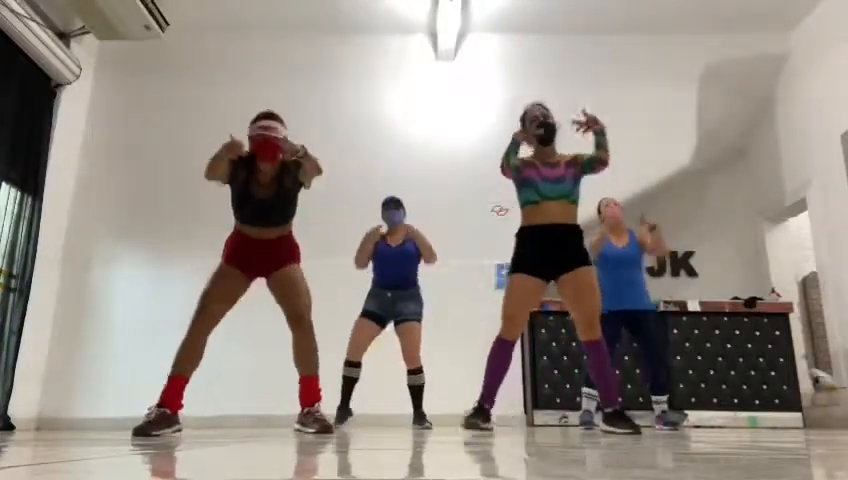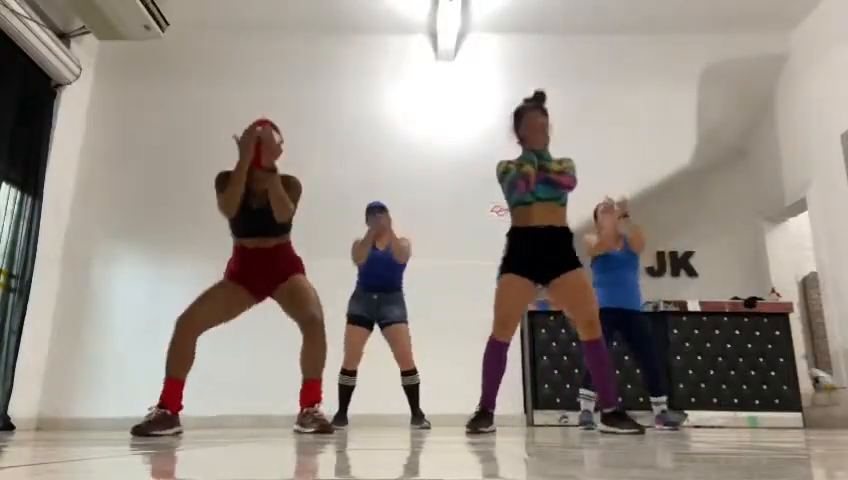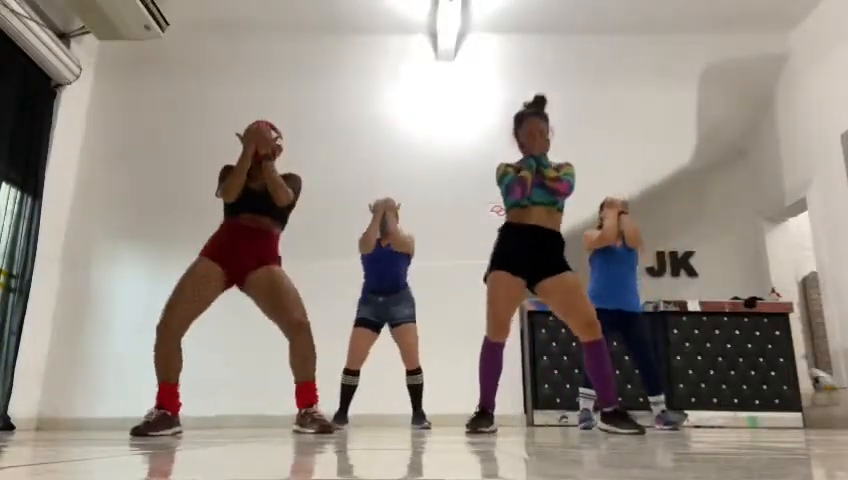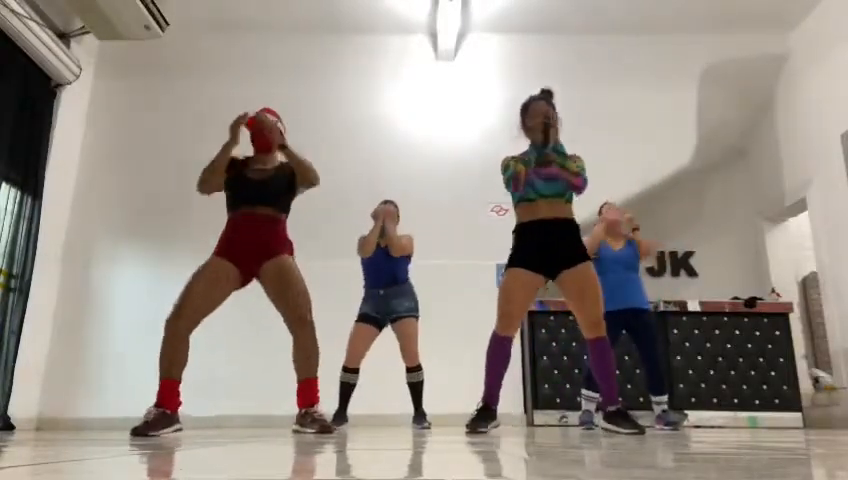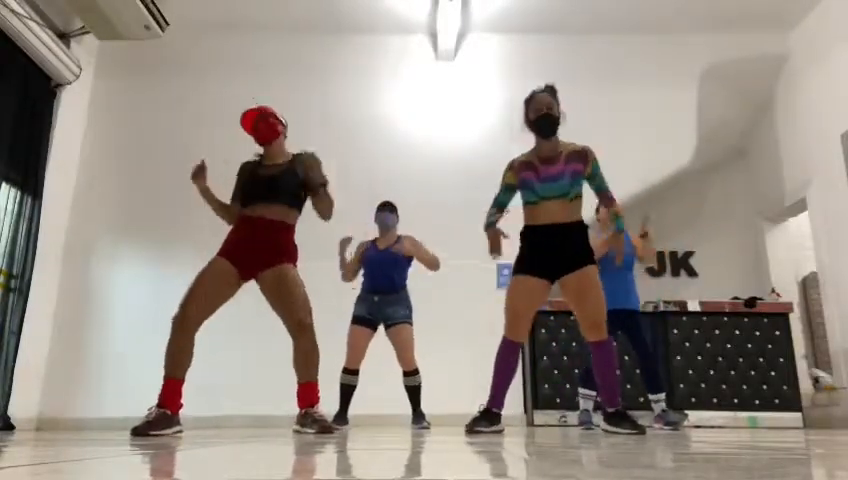
dt=0.5s
person 1, frame 1
left shoulder: (573, 162)
right shoulder: (521, 165)
left elbow: (601, 162)
right elbow: (506, 169)
left wrist: (600, 131)
right wrist: (519, 138)
left hip: (570, 245)
right hip: (532, 246)
left knee: (590, 324)
right knee: (510, 328)
left ankle: (611, 410)
right ankle: (483, 407)
person 1, frame 2
left shoulder: (563, 163)
right shoulder: (507, 167)
left elbow: (568, 182)
right elbow: (521, 186)
left wrist: (542, 150)
right wrist: (530, 150)
left hip: (560, 248)
right hip: (522, 248)
left knee: (591, 325)
right knee: (502, 329)
left ankle: (610, 410)
right ankle: (485, 410)
person 1, frame 3
left shoulder: (563, 168)
right shoulder: (506, 169)
left elbow: (563, 189)
right elbow: (517, 190)
left wrist: (542, 158)
right wrist: (529, 158)
left hip: (550, 253)
right hip: (511, 248)
left knee: (589, 326)
right knee: (497, 330)
left ankle: (609, 409)
right ankle: (485, 411)
person 1, frame 4
left shoulder: (571, 160)
right shoulder: (512, 161)
left elbow: (580, 184)
right elbow: (515, 184)
left wrist: (555, 145)
right wrist: (535, 146)
left hip: (568, 242)
right hip: (528, 243)
left knee: (595, 323)
right knee: (505, 324)
left ankle: (612, 409)
right ankle: (488, 407)
person 1, frame 5
left shoulder: (582, 155)
right shoulder: (518, 166)
left elbow: (605, 193)
right elbow: (498, 205)
left wrist: (619, 227)
right wrist: (491, 227)
left hip: (575, 243)
right hip: (535, 247)
left knee: (596, 326)
right knee: (515, 331)
left ankle: (613, 411)
right ankle: (493, 411)
person 2, frame 1
left shoulder: (293, 170)
right shoulder: (238, 165)
left elbow: (315, 171)
right elbow: (211, 174)
left wrist: (301, 152)
right wrist: (223, 153)
left hip: (281, 254)
right hip: (240, 253)
left knee: (301, 320)
right knee: (200, 324)
left ankle: (310, 409)
right ankle: (167, 409)
person 2, frame 2
left shoulder: (289, 183)
right shoulder: (229, 179)
left elbow: (284, 215)
right elbow: (228, 209)
left wrist: (269, 166)
right wrist: (244, 159)
left hip: (284, 267)
right hip: (243, 270)
left knee: (314, 321)
right knee: (186, 323)
left ankle: (310, 409)
right ankle: (168, 410)
person 2, frame 3
left shoulder: (290, 181)
right shoulder: (231, 172)
left elbow: (282, 198)
right elbow: (228, 194)
left wrist: (265, 157)
right wrist: (248, 150)
left hip: (262, 258)
right hip: (220, 252)
left knee: (299, 325)
right knee: (167, 327)
left ankle: (307, 409)
right ankle: (167, 411)
person 2, frame 4
left shoulder: (289, 170)
right shoulder: (234, 165)
left elbow: (312, 179)
right elbow: (204, 186)
left wrist: (282, 145)
right wrist: (231, 141)
left hip: (274, 248)
right hip: (231, 248)
left knee: (303, 321)
right knee: (176, 322)
left ankle: (308, 409)
right ankle: (166, 408)
person 2, frame 5
left shoulder: (304, 163)
right shoulder: (248, 169)
left elbow: (326, 212)
left wrist: (319, 179)
right wrist: (203, 188)
left hip: (278, 252)
right hip: (237, 247)
left knee: (303, 325)
right knee: (184, 319)
left ankle: (309, 410)
right ankle: (167, 410)
person 3, frame 1
left shoulder: (415, 239)
right shoulder: (375, 241)
left elbow: (431, 258)
right elbow: (360, 263)
left wrist: (415, 233)
right wrist: (367, 239)
left hip: (408, 299)
right hip: (378, 298)
left knee: (412, 357)
right knee: (354, 351)
left ankle: (419, 413)
right ankle: (344, 407)
person 3, frame 2
left shoulder: (401, 242)
right shoulder: (360, 243)
left elbow: (402, 257)
right elbow: (359, 260)
left wrist: (389, 231)
right wrist: (371, 233)
left hip: (392, 302)
right hip: (362, 301)
left knee: (405, 359)
right knee: (350, 359)
left ankle: (416, 413)
right ankle: (341, 413)
person 3, frame 3
left shoulder: (407, 240)
right shoulder: (366, 240)
left elbow: (397, 243)
right elbow: (367, 246)
left wrist: (389, 213)
right wrist: (378, 214)
left hip: (399, 302)
right hip: (370, 303)
left knee: (411, 359)
right knee: (353, 360)
left ankle: (418, 413)
right ankle: (342, 413)
person 3, frame 4
left shoulder: (405, 240)
right shoulder: (365, 240)
left elbow: (395, 250)
right elbow: (366, 251)
left wrist: (389, 221)
right wrist: (378, 221)
left hip: (401, 298)
right hip: (372, 301)
left knee: (411, 357)
right knee: (352, 357)
left ankle: (419, 413)
right ankle: (341, 412)
person 3, frame 5
left shoulder: (408, 241)
right shoulder: (365, 246)
left elbow: (435, 265)
right elbow: (347, 276)
left wrist: (412, 251)
right wrist: (343, 254)
left hip: (396, 303)
right hip: (366, 303)
left knee: (407, 361)
right knee: (352, 359)
left ankle: (417, 413)
right ankle: (342, 413)
person 4, frame 1
left shoulder: (637, 237)
right shoulder: (599, 239)
left elbow: (660, 250)
right elbow: (591, 251)
left wrist: (651, 227)
right wrist: (607, 228)
left hip: (640, 308)
right hip: (608, 310)
left knee: (656, 358)
left ankle: (661, 412)
right ankle: (587, 411)
person 4, frame 2
left shoulder: (629, 240)
right shoulder: (592, 240)
left elbow: (638, 245)
right elbow: (605, 245)
left wrist: (624, 216)
right wrist: (608, 214)
left hip: (632, 309)
right hip: (603, 308)
left knee: (649, 360)
left ankle: (661, 412)
right ankle: (586, 412)
person 4, frame 3
left shoulder: (628, 235)
right shoulder: (592, 235)
left elbow: (635, 240)
right elbow: (607, 238)
left wrist: (624, 212)
right wrist: (612, 212)
left hip: (630, 309)
right hip: (599, 307)
left knee: (646, 359)
left ankle: (660, 412)
right ankle: (585, 411)
person 4, frame 4
left shoulder: (633, 240)
right shoulder: (595, 240)
left elbow: (648, 251)
right elbow: (587, 249)
left wrist: (633, 227)
right wrist: (603, 223)
left hip: (638, 309)
right hip: (607, 311)
left knee: (653, 360)
left ankle: (662, 412)
right ankle: (587, 412)
person 4, frame 5
left shoulder: (631, 239)
right shoulder: (593, 238)
left elbow: (648, 258)
left wrist: (644, 234)
right wrist: (609, 235)
left hip: (629, 309)
left knee: (648, 357)
left ankle: (661, 412)
right ankle: (585, 412)
